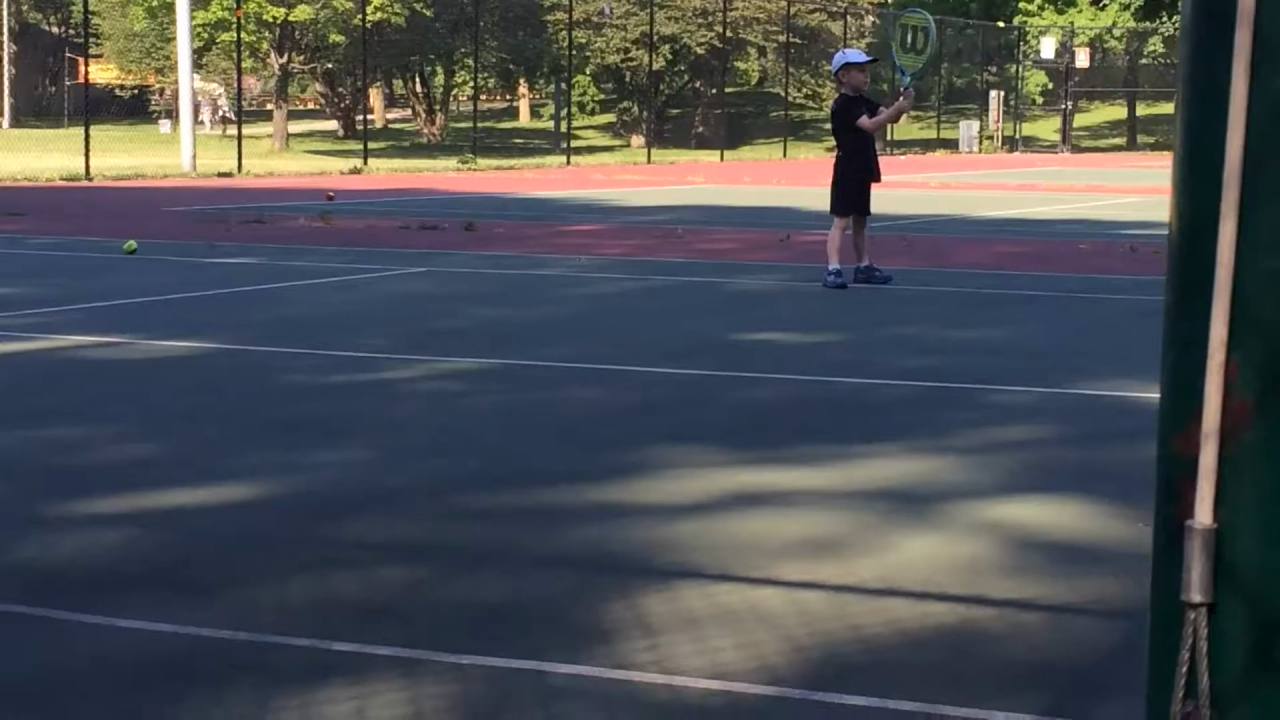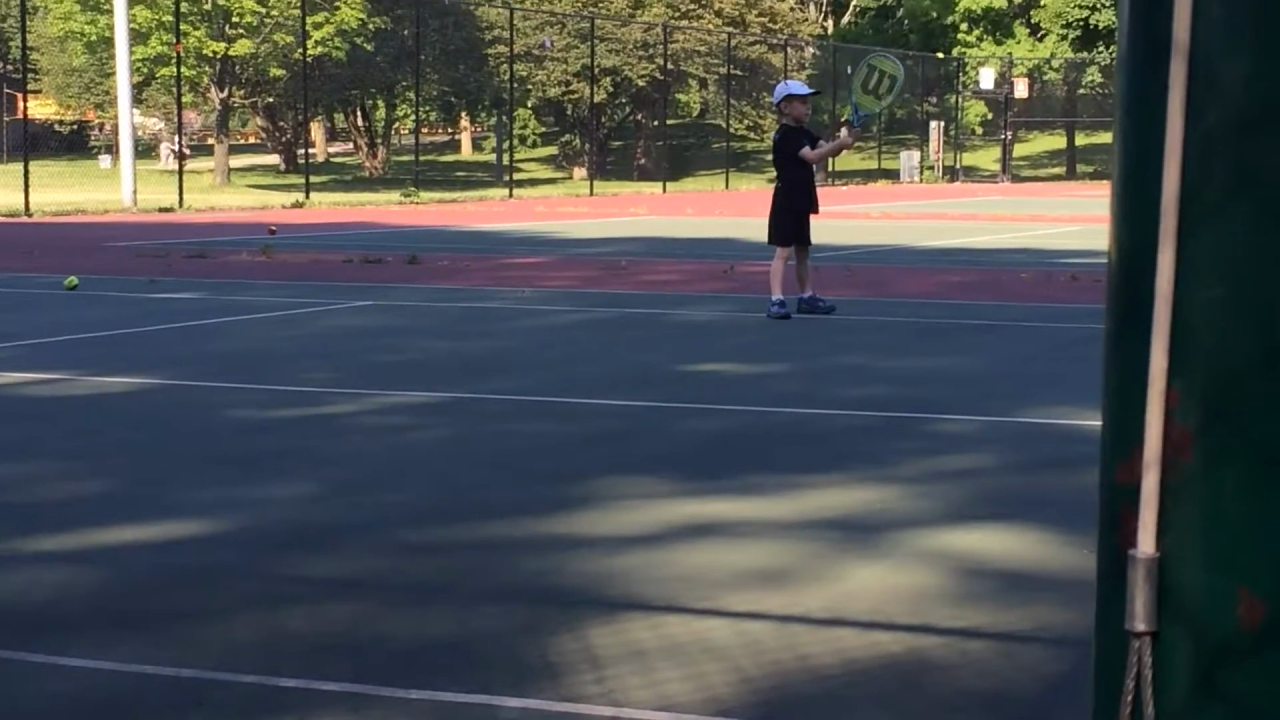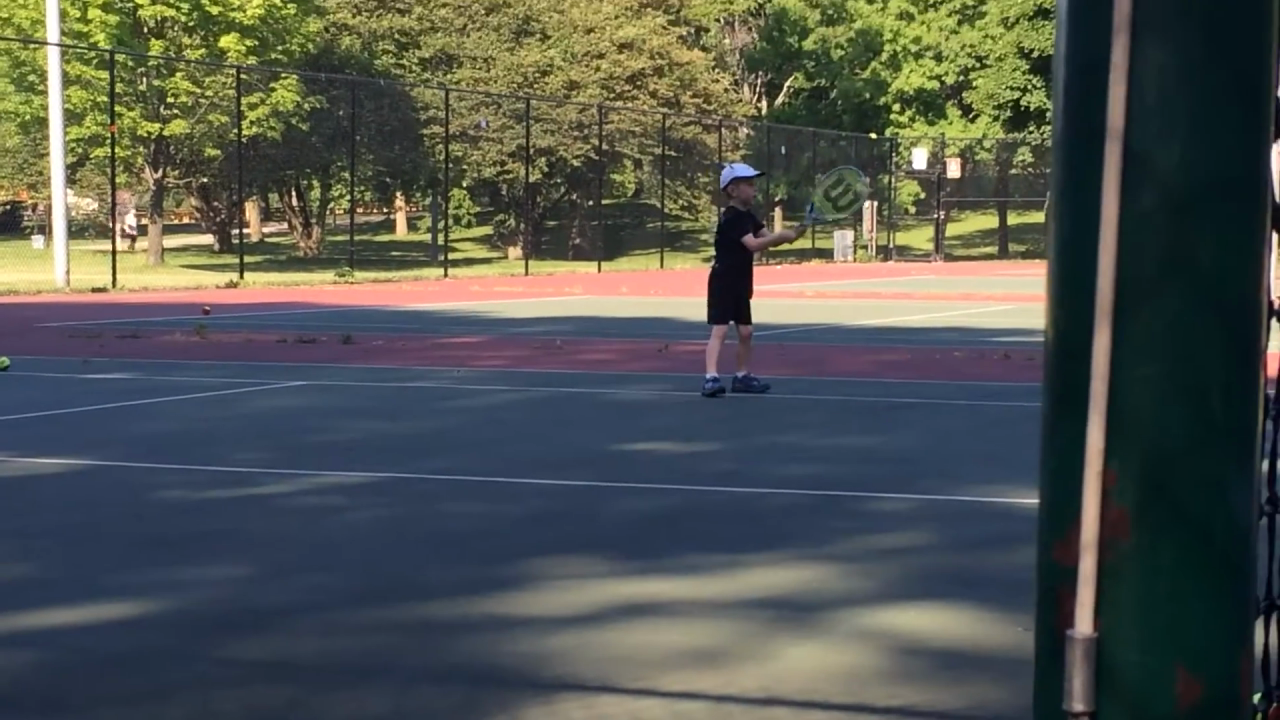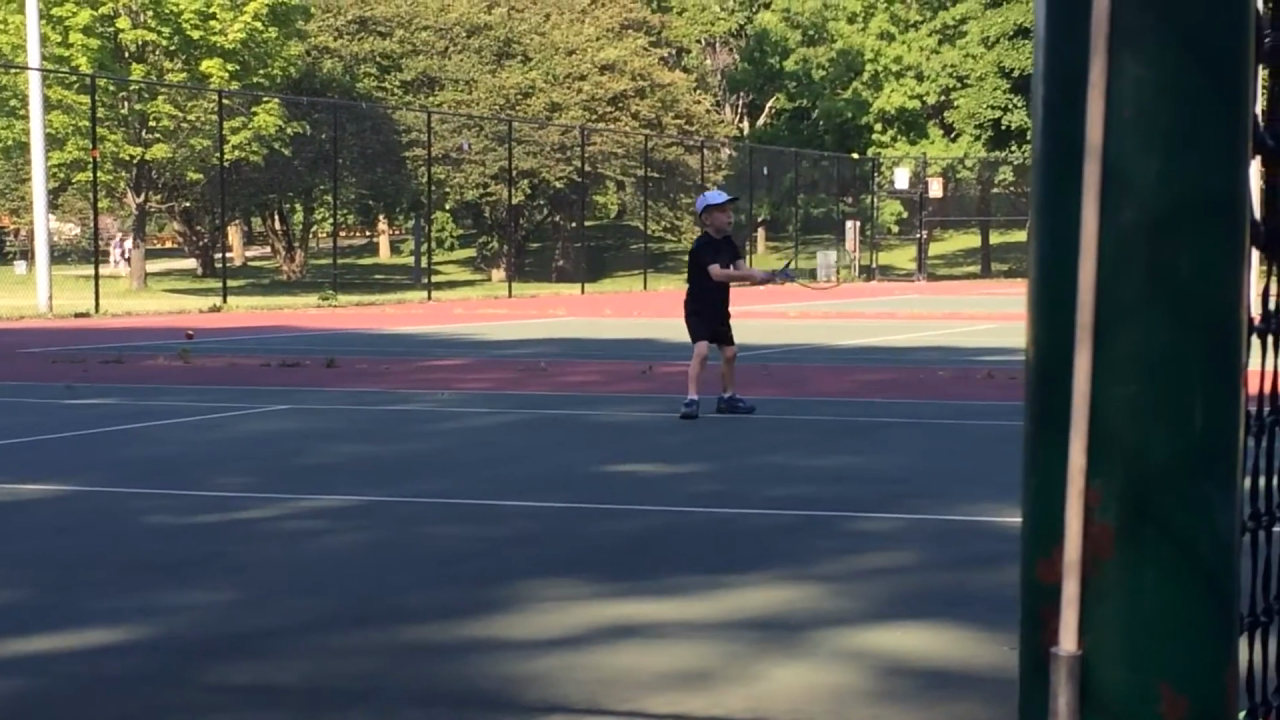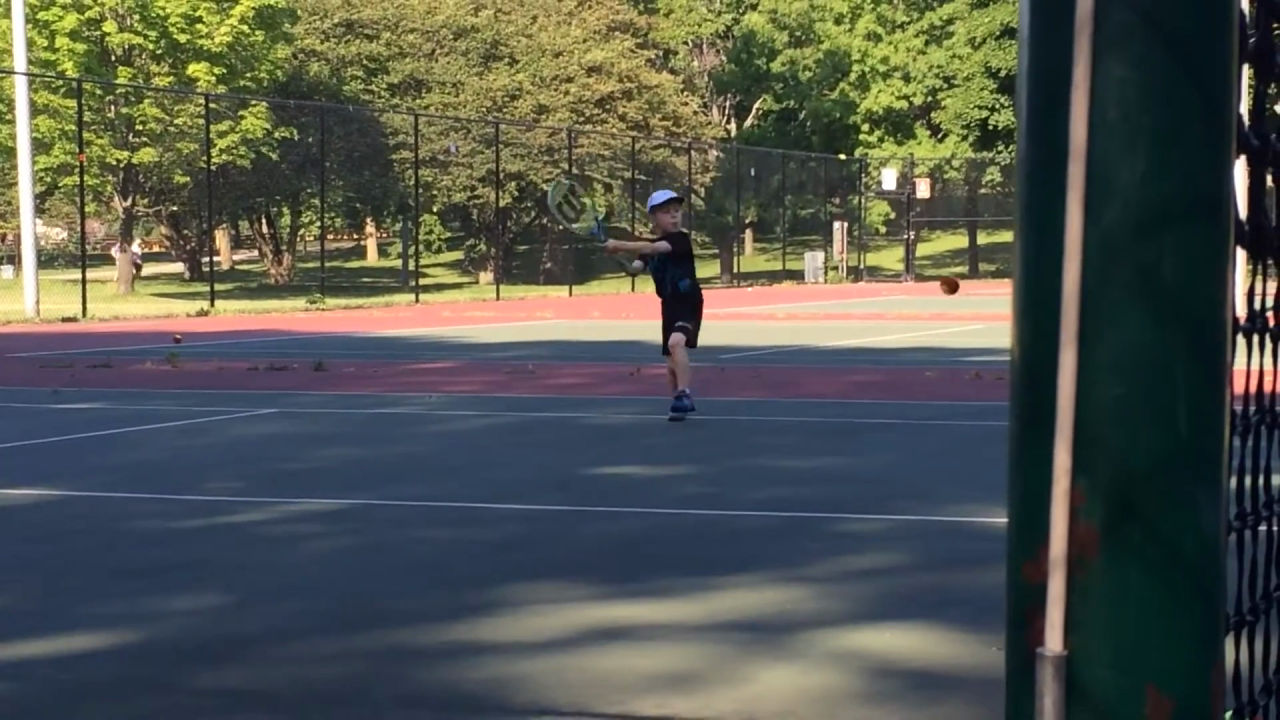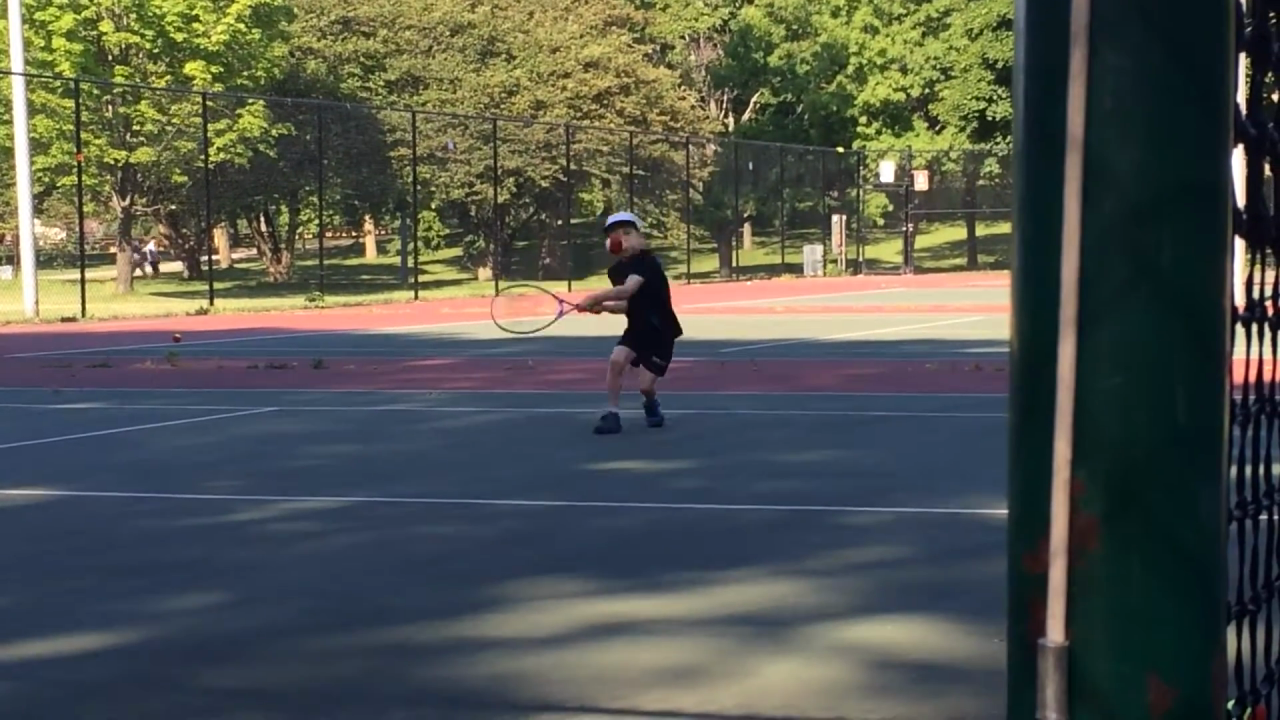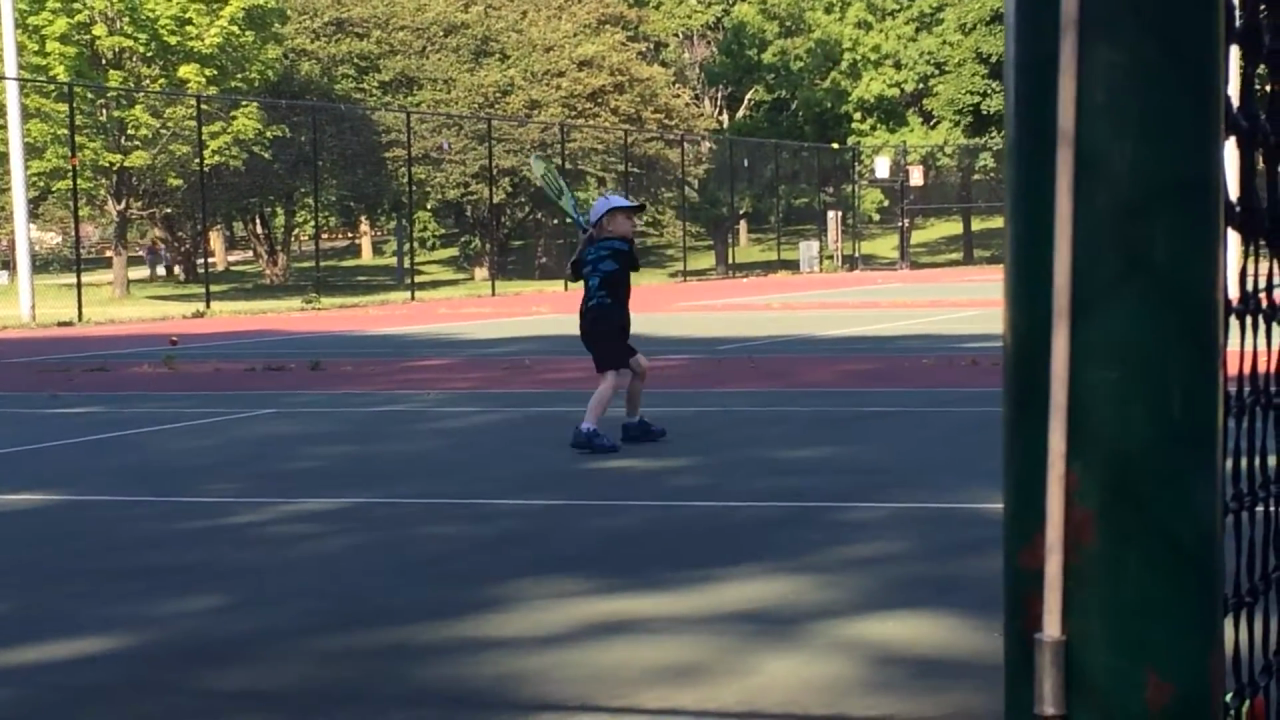
dt=0.5s
person 1, frame 1
left shoulder: (863, 101)
right shoulder: (843, 105)
left elbow: (890, 117)
right elbow: (870, 125)
left wrist: (901, 105)
right wrist: (897, 108)
left hip: (863, 172)
right hip: (847, 171)
left knee: (860, 221)
right knee: (842, 221)
left ankle: (863, 266)
right ankle: (833, 270)
person 1, frame 2
left shoulder: (802, 133)
right shoulder: (785, 135)
left elbow: (827, 150)
right elbow: (813, 157)
left wrist: (844, 142)
right wrist: (840, 143)
left hip: (801, 204)
right hip: (786, 203)
left knee: (803, 252)
right knee: (784, 252)
left ankle: (807, 297)
right ankle: (776, 301)
person 1, frame 3
left shoulder: (747, 216)
right shoulder: (732, 218)
left elbow: (768, 237)
right elbow: (753, 244)
left wrist: (788, 235)
right wrist: (782, 236)
left hip: (739, 285)
right hip: (723, 283)
left knee: (745, 331)
right knee: (720, 330)
left ankle: (742, 376)
right ankle: (711, 378)
person 1, frame 4
left shoulder: (728, 243)
right shoulder: (702, 246)
left elbow: (741, 268)
right elbow: (717, 274)
left wrist: (759, 275)
right wrist: (749, 275)
left hip: (719, 308)
right hip: (697, 308)
left knee: (729, 353)
right knee: (701, 350)
left ankle: (727, 398)
right ankle: (691, 400)
person 1, frame 5
left shoulder: (681, 239)
right shoulder: (649, 250)
left elbow: (653, 247)
right elbow: (633, 268)
left wrist: (620, 246)
right wrist: (619, 254)
left hip: (689, 305)
right hip: (670, 307)
left knee: (676, 342)
right knee: (673, 365)
left ankle: (683, 395)
right ankle: (682, 400)
person 1, frame 6
left shoulder: (647, 259)
right shoulder: (616, 271)
left elbow: (629, 290)
right elbow: (626, 305)
left wrist: (594, 299)
right wrist: (601, 306)
left hip: (662, 331)
right hip: (637, 328)
left knee: (646, 384)
right knee: (618, 359)
left ankle: (652, 404)
right ankle: (612, 414)
person 1, frame 7
left shoulder: (587, 252)
right shoulder: (622, 247)
left elbow: (573, 273)
right elbow: (633, 265)
left wrist: (584, 243)
left hip: (595, 324)
right hip: (604, 326)
left knee: (641, 367)
right knee: (611, 379)
left ankle: (634, 423)
right ankle: (587, 431)
